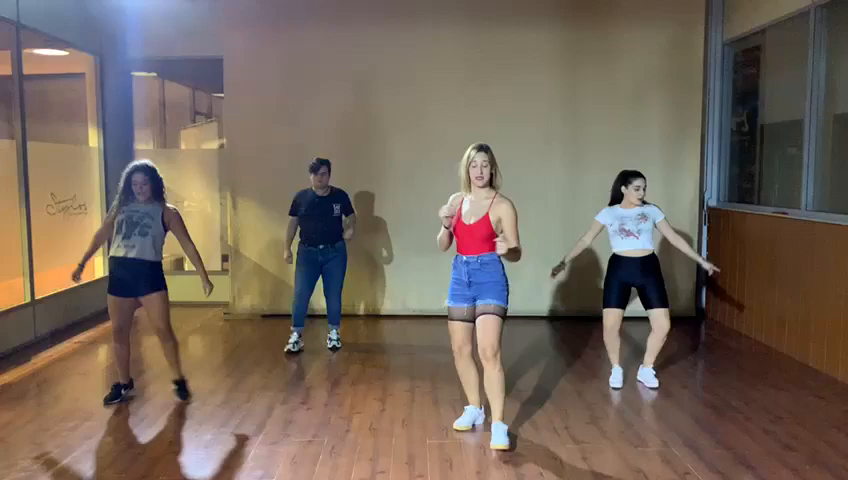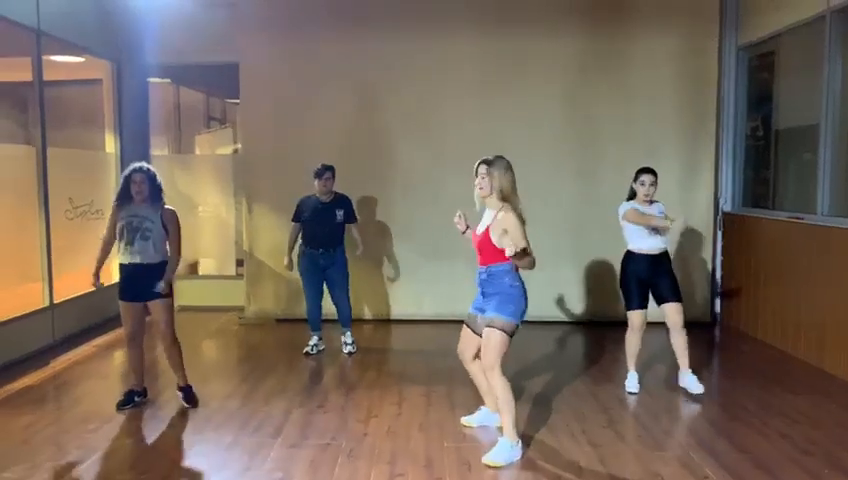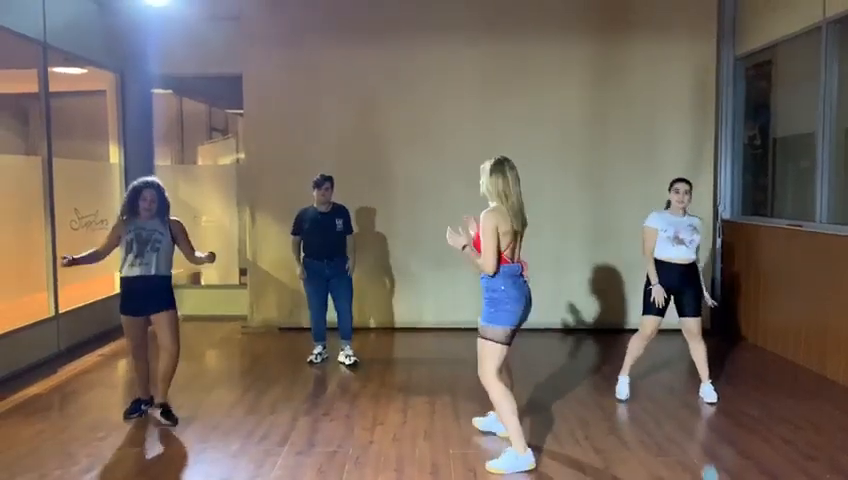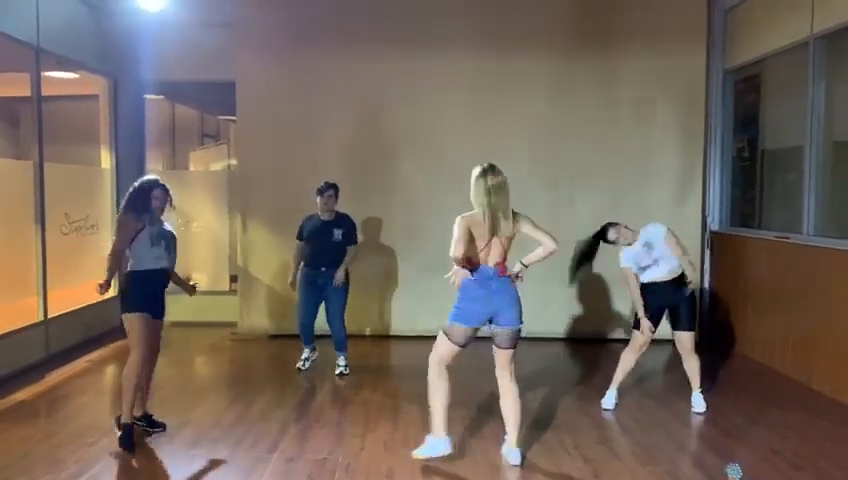
dt=0.5s
person 1, frame 1
left shoulder: (502, 205)
right shoulder: (455, 201)
left elbow: (516, 253)
right elbow: (443, 246)
left wrist: (508, 250)
right wrist: (444, 229)
left hip: (490, 280)
right hip: (461, 278)
left knee: (489, 352)
right knee: (460, 351)
left ankle: (499, 425)
right ankle: (474, 408)
person 1, frame 2
left shoulder: (508, 215)
right shoulder: (487, 213)
left elbow: (529, 262)
left wrist: (516, 254)
right wrist: (465, 231)
left hip: (505, 291)
right hip: (486, 291)
left knee: (490, 364)
right knee: (466, 353)
left ankle: (511, 442)
right ankle: (491, 410)
person 1, frame 3
left shoulder: (490, 215)
right shoulder: (516, 214)
left elbow: (489, 268)
left wrist: (463, 246)
right wrist: (476, 240)
left hip: (502, 296)
right hip: (518, 291)
left knee: (488, 374)
right knee: (495, 363)
left ankle: (521, 452)
right ankle: (500, 418)
person 1, frame 4
left shoulder: (467, 220)
right shoulder: (515, 219)
left elbow: (457, 252)
right elbow: (551, 245)
left wrist: (461, 268)
right wrist: (521, 266)
left hip: (475, 295)
right hip: (506, 295)
left knee: (437, 364)
right knee: (505, 373)
left ankle: (438, 438)
right ankle: (512, 447)
person 2, frame 1
left shoulder: (166, 212)
right shoulder: (120, 208)
left elbow: (187, 245)
right elbow: (101, 235)
left wrist: (204, 277)
right wrist: (81, 264)
left hip: (149, 272)
right hip: (119, 271)
left knee: (162, 328)
right knee: (119, 331)
left ankle: (178, 378)
right ankle: (123, 383)
person 2, frame 2
left shoulder: (165, 213)
right shoulder: (120, 211)
left elbow: (176, 250)
right elbow: (107, 243)
left wrist: (167, 279)
right wrist: (96, 272)
left hip: (156, 276)
right hip: (129, 277)
left knee: (167, 334)
right knee: (132, 337)
left ankle: (184, 385)
right ankle: (137, 389)
person 2, frame 3
left shoulder: (171, 225)
right shoulder: (124, 225)
left elbow: (190, 254)
right elbow: (100, 253)
left wrist: (203, 257)
right wrist: (75, 260)
left hip: (160, 289)
right hip: (132, 289)
left knee: (170, 348)
right knee: (137, 350)
left ankle: (161, 402)
right ankle: (142, 399)
person 2, frame 4
left shoulder: (164, 227)
right shoulder: (132, 220)
right elbow: (117, 251)
left wrist: (184, 284)
right wrist: (108, 279)
left hip: (156, 289)
right hip: (137, 287)
left knee: (151, 354)
right knee: (139, 354)
left ankle: (141, 413)
right ankle: (125, 421)
person 3, frame 1
left shoulder: (652, 211)
right shoulder: (608, 213)
left elbow: (673, 237)
right elbow: (586, 239)
left wrist: (701, 260)
right wrist: (565, 262)
left hip: (648, 269)
right hip: (619, 269)
left knee: (662, 325)
right knee: (610, 324)
left ankle: (646, 369)
right ankle: (616, 369)
person 3, frame 2
left shoulder: (659, 207)
right shoulder: (627, 208)
right elbow: (645, 220)
right wrist: (667, 223)
left hip: (661, 266)
right hip: (636, 267)
left knee: (676, 322)
right knee: (636, 325)
left ankle: (686, 374)
right ankle: (632, 373)
person 3, frame 3
left shoulder: (696, 223)
right shoulder: (657, 218)
left elbow: (693, 255)
right elbow: (648, 253)
left wrist: (703, 289)
right wrist: (655, 284)
left hip: (689, 277)
right hip: (662, 274)
left knee: (694, 333)
right knee: (647, 331)
left ankle: (706, 384)
right ankle: (623, 377)
person 3, frame 4
left shoulder: (655, 231)
right shoulder: (625, 255)
left elbow: (680, 253)
right elbow: (634, 288)
left wrist: (690, 271)
right wrist: (642, 317)
left hip: (679, 290)
right hip: (650, 294)
left knee: (686, 348)
right knee: (636, 345)
left ankle: (696, 395)
right ankle: (612, 392)
person 4, frame 1
left shoulder: (340, 196)
right shoulder: (301, 197)
left elbow: (350, 215)
right elbow: (293, 223)
left wrist: (350, 228)
right wrist: (287, 248)
left hip: (334, 252)
right hip: (307, 252)
left knee: (333, 295)
right knee: (301, 294)
left ankle: (333, 333)
right ankle: (296, 336)
person 4, frame 2
left shoulder: (343, 202)
right shoulder: (304, 203)
left elbow: (351, 225)
right elbow: (295, 228)
left wrist: (359, 243)
right wrist: (288, 255)
left hip: (335, 256)
right hip: (309, 257)
left knee: (341, 298)
right knee: (312, 300)
left ankle: (347, 336)
right ankle: (316, 339)
person 4, frame 3
left shoulder: (342, 212)
right shoulder: (304, 215)
left elbow: (349, 237)
right elbow: (296, 241)
left wrist: (351, 258)
right wrist: (299, 264)
left hip: (339, 267)
right hip: (313, 267)
left knee: (344, 309)
right knee: (316, 310)
left ankle: (346, 349)
right ankle: (320, 347)
person 4, frame 4
left shoulder: (345, 222)
right shoulder: (308, 222)
left elbow: (351, 249)
right elbow: (299, 247)
left wrist: (342, 268)
right wrist: (293, 273)
left hip: (334, 276)
right hip: (309, 275)
left knee: (336, 319)
right knee: (304, 318)
left ankle: (341, 359)
right ankle: (309, 350)
